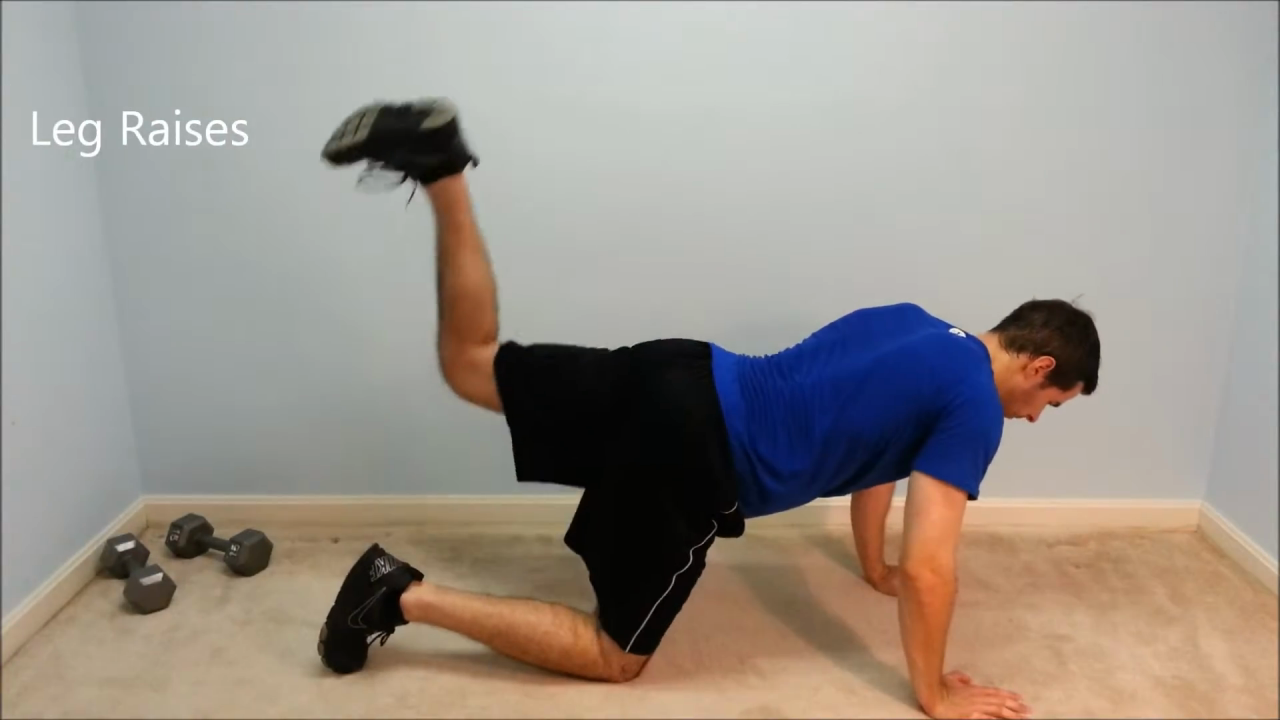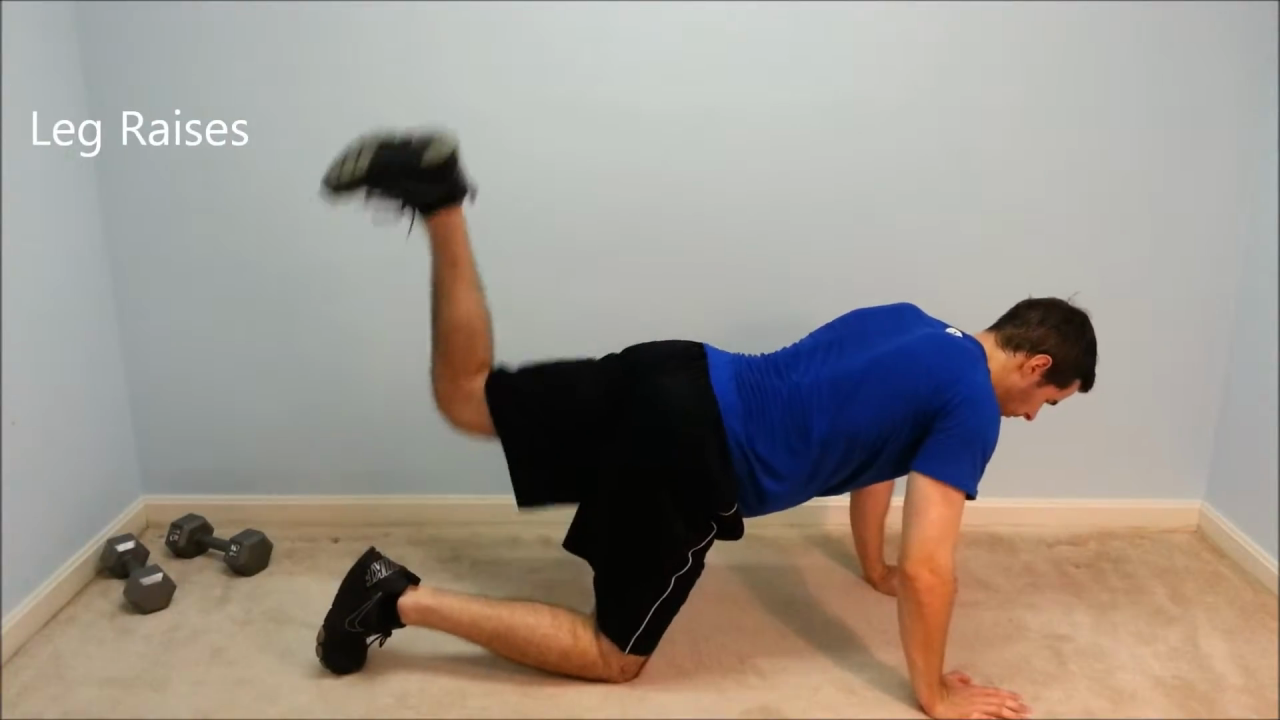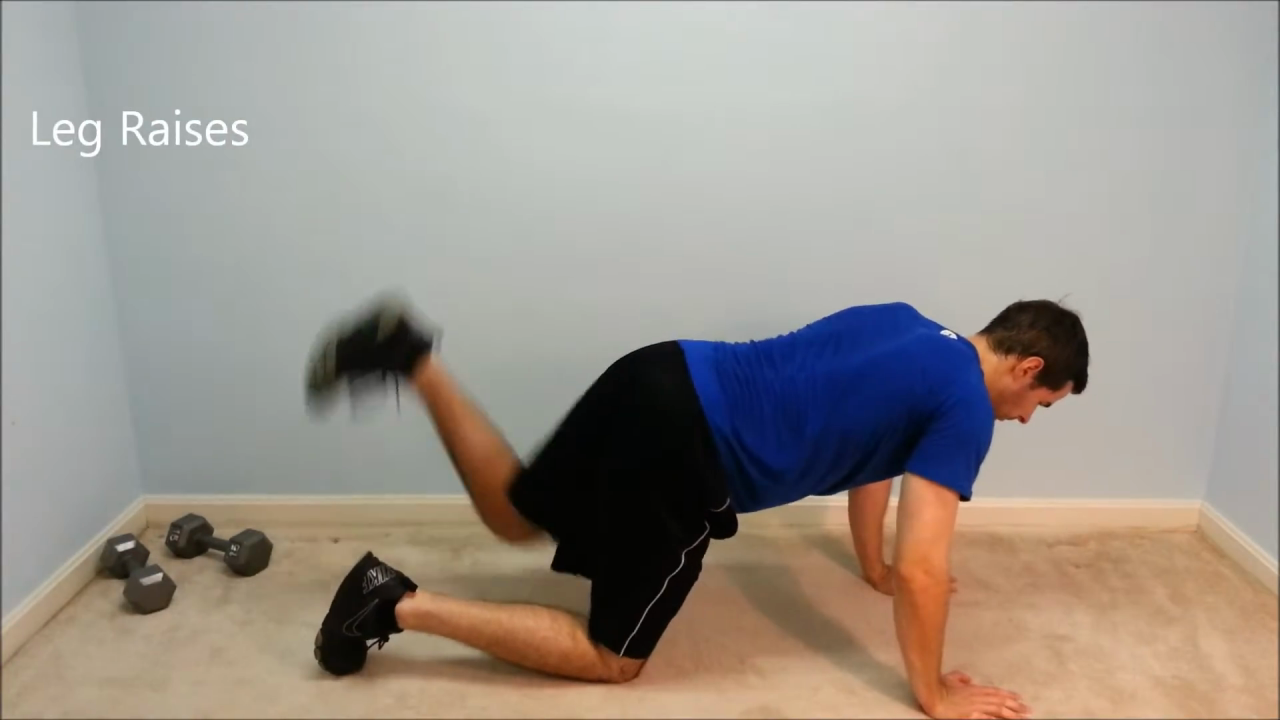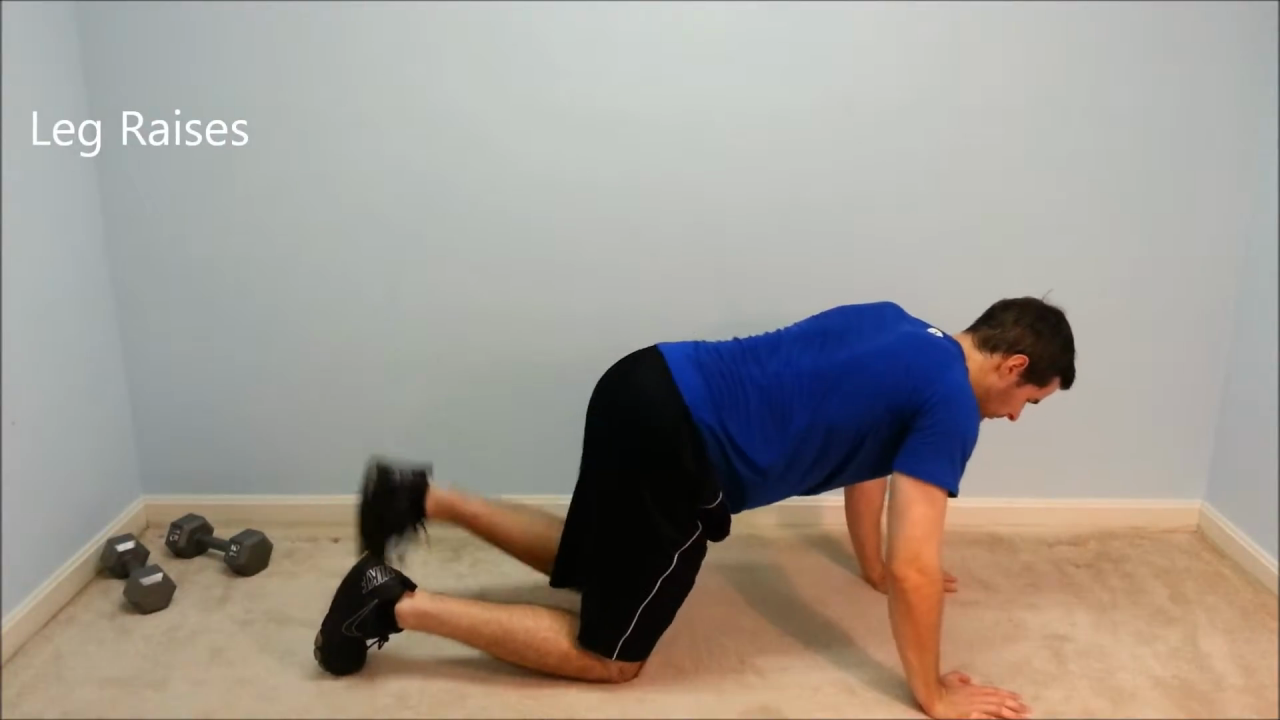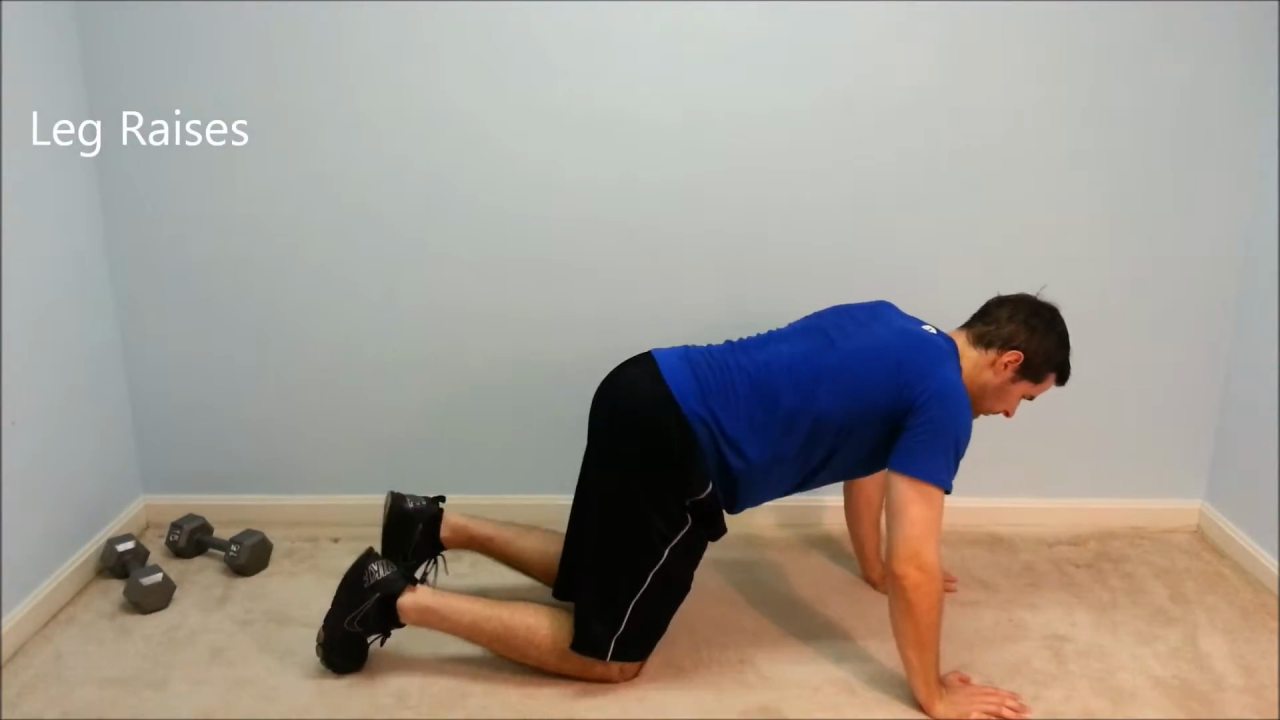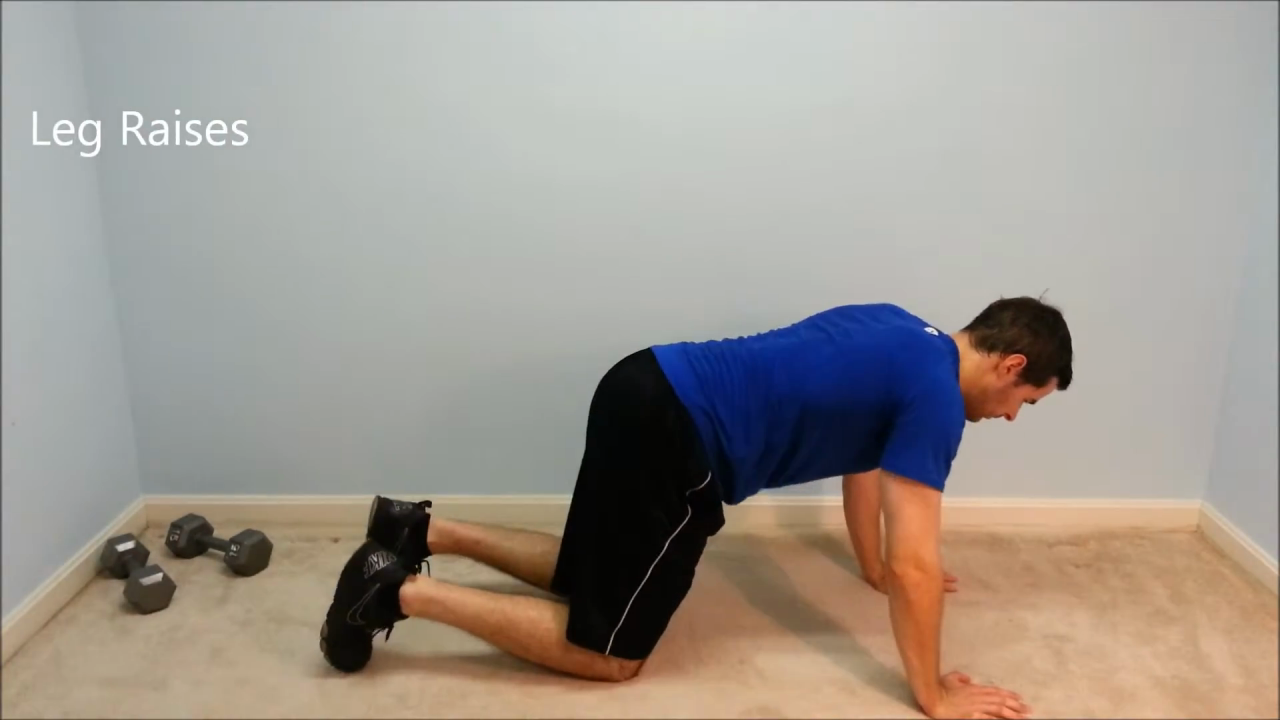
dt=0.2s
person 1, frame 1
left shoulder: (917, 328)
right shoulder: (974, 406)
right elbow: (928, 569)
left wrist: (872, 568)
left hip: (677, 376)
right hip: (688, 451)
left knee: (469, 364)
right knee: (614, 655)
left ankle: (439, 164)
right ankle: (410, 598)
person 1, frame 2
left shoulder: (915, 329)
right shoulder: (968, 406)
right elbow: (925, 568)
left wrist: (873, 563)
left hip: (668, 371)
right hip: (682, 446)
left knee: (465, 396)
right knee: (614, 655)
left ankle: (438, 194)
right ankle: (405, 601)
person 1, frame 3
left shoulder: (913, 331)
right shoulder: (965, 407)
right elbow: (922, 573)
left wrist: (873, 565)
left hip: (660, 378)
right hip: (679, 446)
left knee: (516, 508)
right knee: (612, 656)
left ankle: (412, 353)
right ankle: (401, 605)
person 1, frame 4
left shoulder: (902, 329)
right shoulder: (951, 403)
right elbow: (915, 571)
left wrist: (871, 564)
left hip: (648, 386)
right hip: (671, 446)
left knee: (593, 560)
right knee: (609, 655)
left ankle: (424, 496)
right ankle: (401, 603)
person 1, frame 5
left shoulder: (900, 331)
right shoulder: (941, 398)
left elbow: (862, 449)
right elbow: (916, 569)
left wrist: (873, 566)
left hip: (647, 395)
right hip: (666, 444)
left knee: (601, 573)
right knee: (607, 655)
left ankle: (440, 525)
right ankle: (403, 598)
person 1, frame 6
left shoulder: (906, 337)
right shoulder: (936, 396)
left elbow: (862, 450)
right elbow: (914, 564)
left wrist: (872, 565)
left hip: (653, 394)
right hip: (665, 432)
left knee: (596, 573)
right knee: (605, 651)
left ankle: (426, 530)
right ankle: (404, 587)
